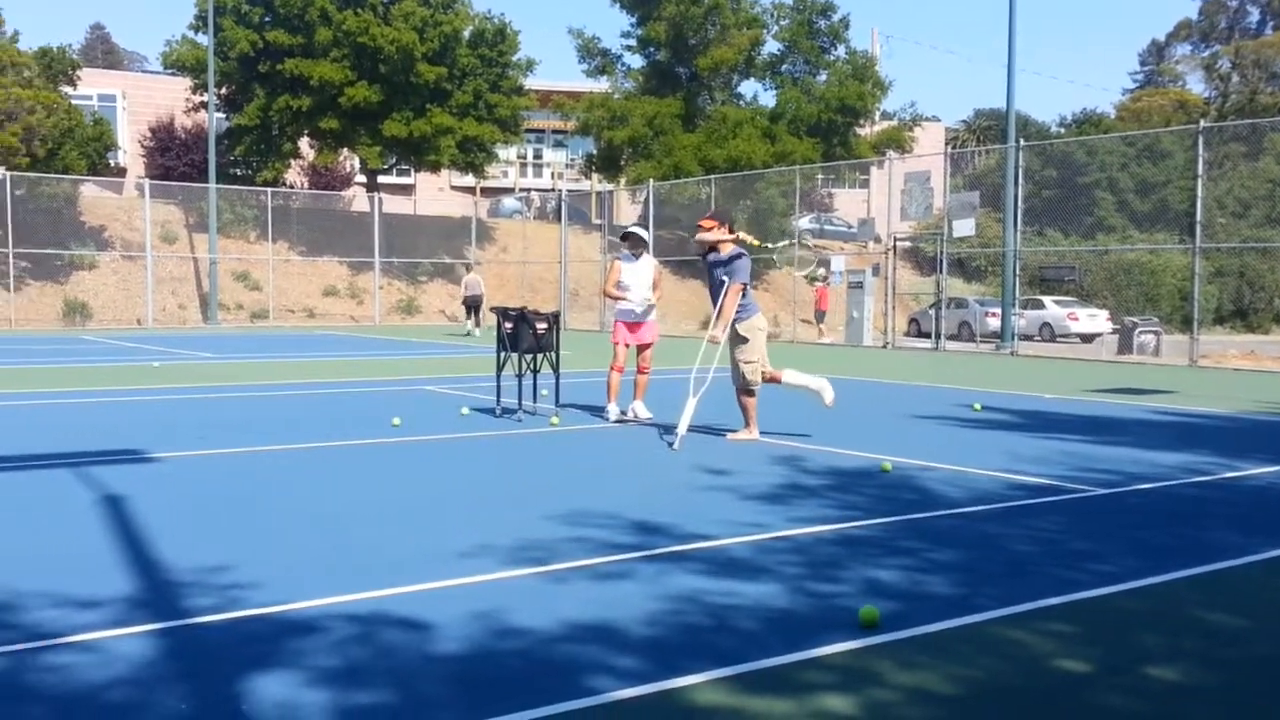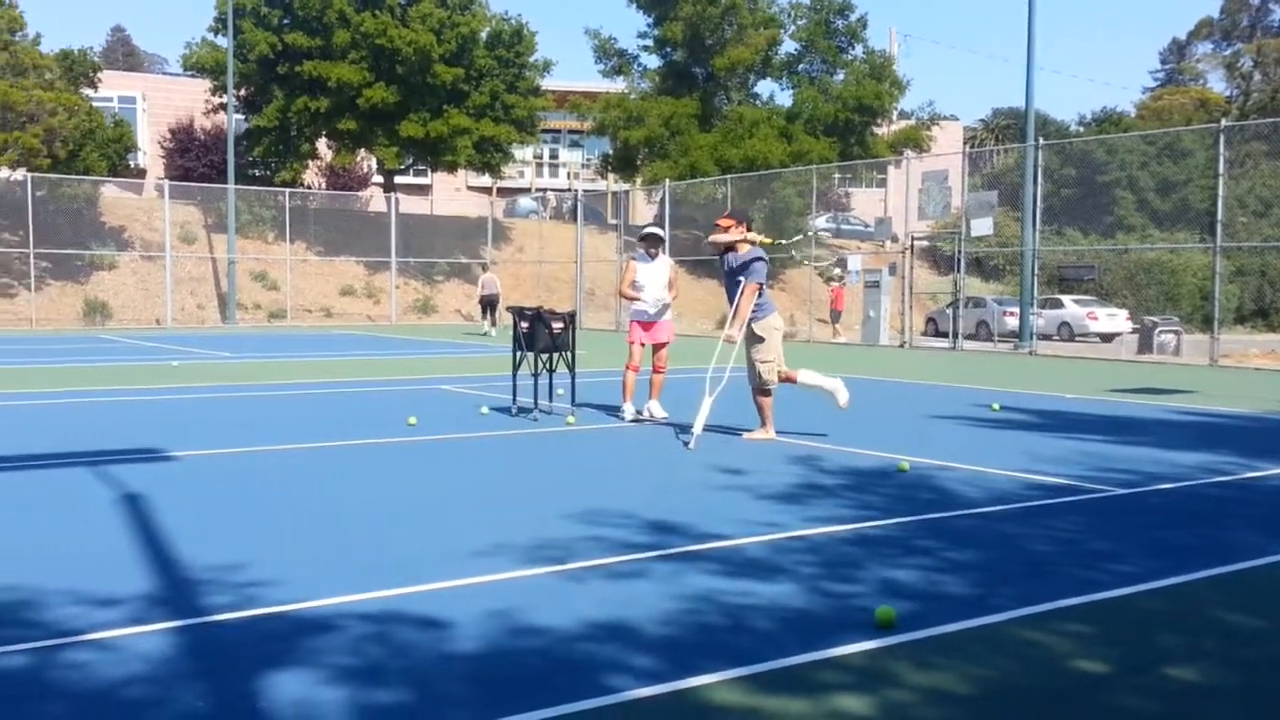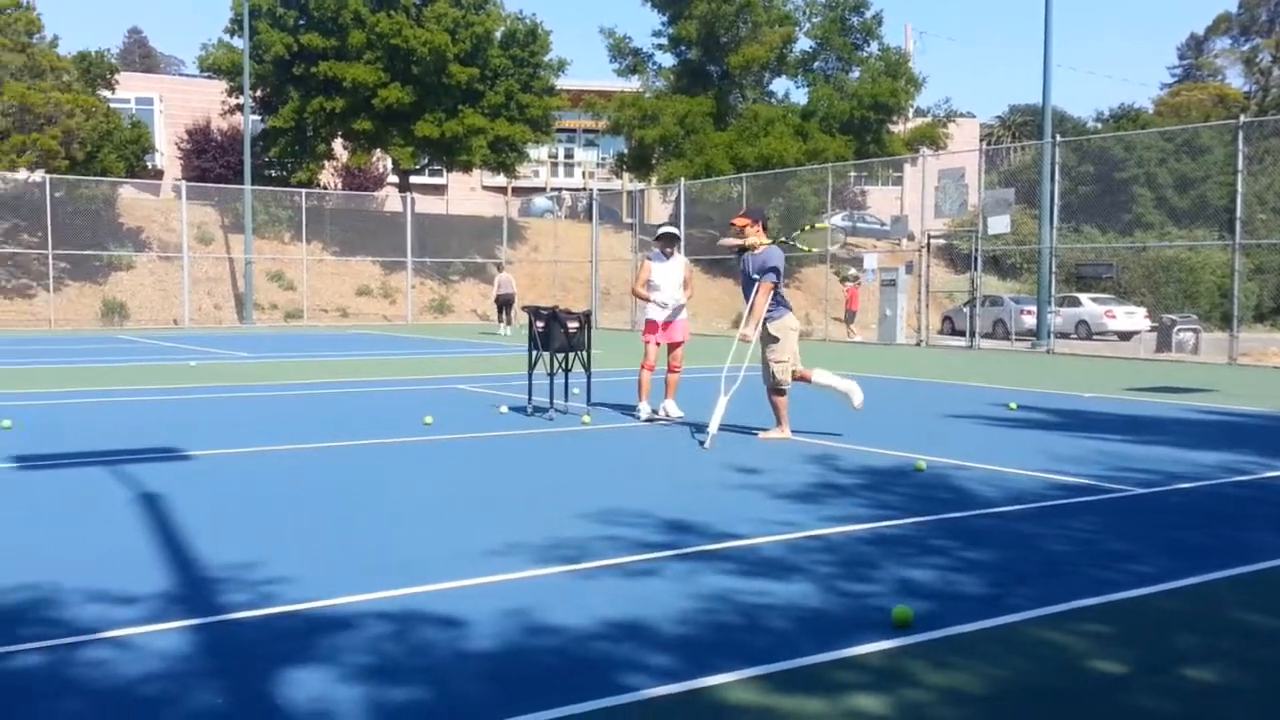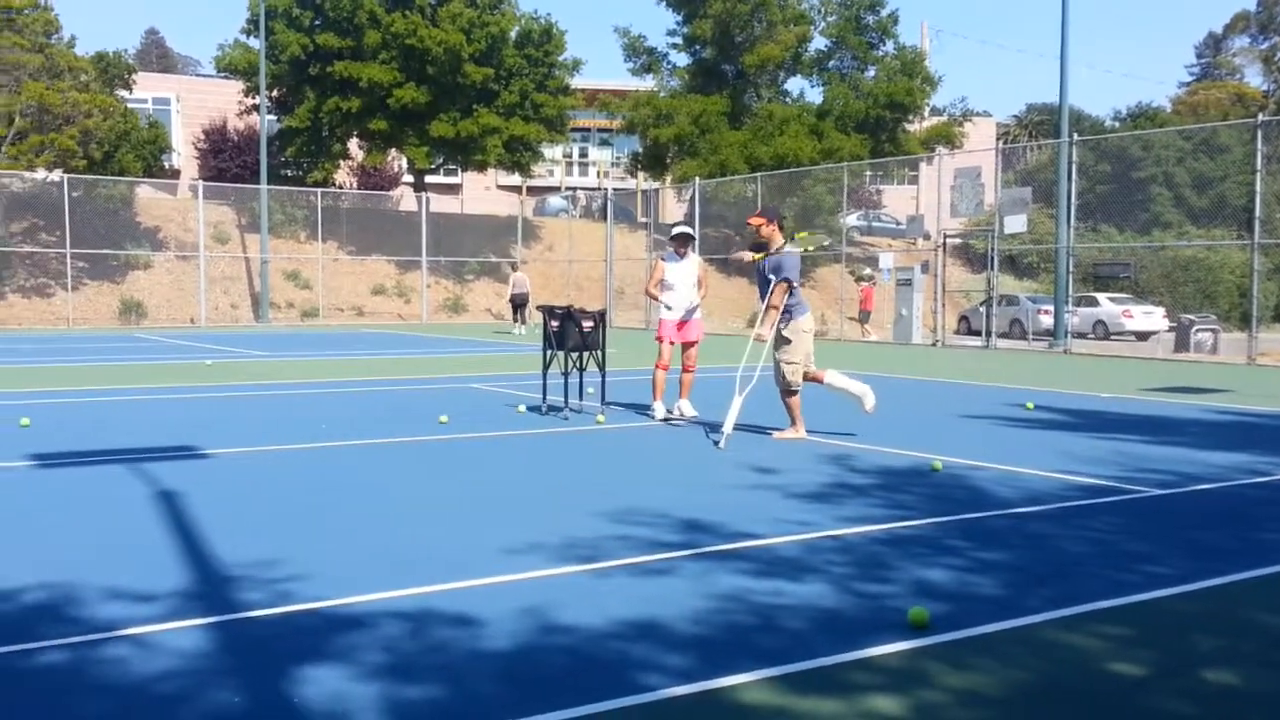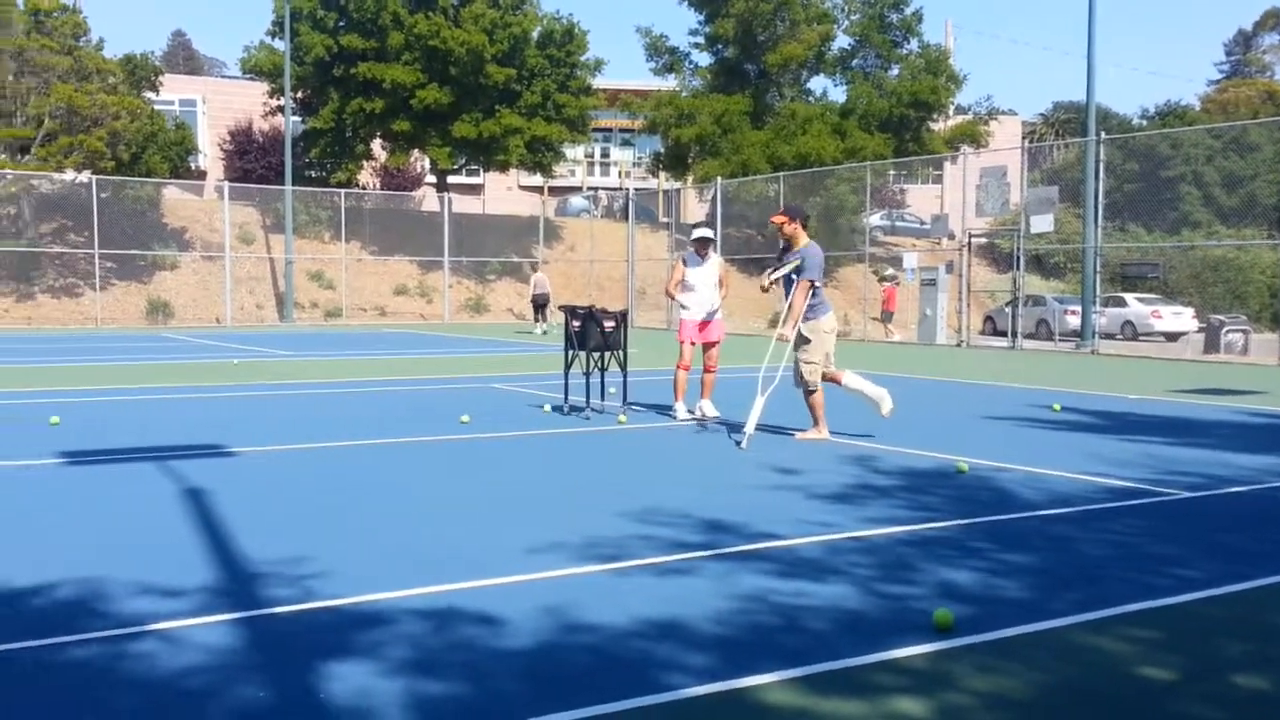
dt=0.1s
person 1, frame 1
left shoulder: (739, 257)
right shoulder: (710, 251)
left elbow: (732, 296)
right elbow: (698, 238)
left wrist: (719, 328)
right wrist: (729, 237)
left hip: (747, 323)
right hip: (738, 326)
left knee: (744, 381)
right knee: (764, 374)
left ankle: (751, 429)
right ankle: (816, 383)
person 1, frame 2
left shoulder: (756, 257)
right shoulder: (727, 251)
left elbow: (748, 296)
right elbow: (711, 239)
left wrist: (735, 327)
right wrist: (741, 238)
left hip: (763, 323)
right hip: (753, 325)
left knee: (760, 380)
right knee: (779, 374)
left ankle: (767, 428)
right ankle: (830, 384)
person 1, frame 3
left shoulder: (773, 255)
right shoulder: (746, 249)
left elbow: (763, 295)
right elbow: (722, 243)
left wrist: (749, 327)
right wrist: (743, 242)
left hip: (779, 322)
right hip: (770, 324)
left knee: (776, 379)
right knee: (795, 372)
left ankle: (782, 427)
right ankle: (845, 385)
person 1, frame 4
left shoulder: (788, 255)
right shoulder: (762, 249)
left elbow: (778, 296)
right elbow: (734, 256)
left wrist: (765, 326)
right wrist: (744, 255)
left hip: (793, 323)
right hip: (787, 323)
left knee: (788, 379)
right knee: (807, 372)
left ankle: (797, 427)
right ankle: (857, 388)
person 1, frame 5
left shoulder: (810, 254)
right shoulder: (788, 249)
left elbow: (802, 293)
right elbow: (782, 277)
left wrist: (788, 326)
right wrist: (767, 278)
left hip: (815, 322)
right hip: (816, 320)
left knee: (810, 378)
right knee: (827, 372)
left ankle: (819, 428)
right ankle: (874, 391)
person 2, frame 1
left shoulder: (653, 264)
right shoulder: (619, 262)
left elbow: (658, 289)
right elbow: (607, 290)
left wrist: (653, 299)
right wrist: (628, 296)
left hip: (647, 319)
right hip: (624, 319)
left knee: (645, 365)
right knee: (618, 363)
left ankle: (637, 405)
right ankle: (611, 406)
person 2, frame 2
left shoulder: (668, 263)
right shoulder: (634, 262)
left elbow: (674, 289)
right elbow: (623, 290)
left wrist: (668, 299)
right wrist: (642, 297)
left hip: (662, 318)
right hip: (640, 319)
left knee: (660, 365)
right knee: (633, 363)
left ankle: (652, 404)
right ankle: (627, 406)
person 2, frame 3
left shoulder: (683, 262)
right shoulder: (649, 261)
left elbow: (689, 288)
right elbow: (636, 288)
left wrist: (684, 298)
right wrist: (652, 298)
left hip: (678, 318)
right hip: (654, 318)
left knee: (675, 364)
right knee: (649, 362)
left ankle: (668, 403)
right ankle: (643, 405)
person 2, frame 4
left shoulder: (697, 262)
right shoulder: (663, 261)
left elbow: (703, 287)
right elbow: (649, 288)
left wrist: (698, 299)
right wrist: (662, 298)
left hip: (691, 317)
right hip: (668, 318)
left knee: (690, 363)
right knee: (663, 361)
left ankle: (683, 403)
right ankle: (657, 404)
person 2, frame 5
left shoulder: (718, 262)
right shoulder: (684, 261)
left elbow: (724, 287)
right elbow: (670, 287)
left wrist: (719, 300)
right wrist: (677, 297)
left hip: (712, 317)
right hip: (690, 317)
left knee: (711, 363)
right knee: (685, 361)
left ankle: (704, 403)
right ankle: (679, 405)
